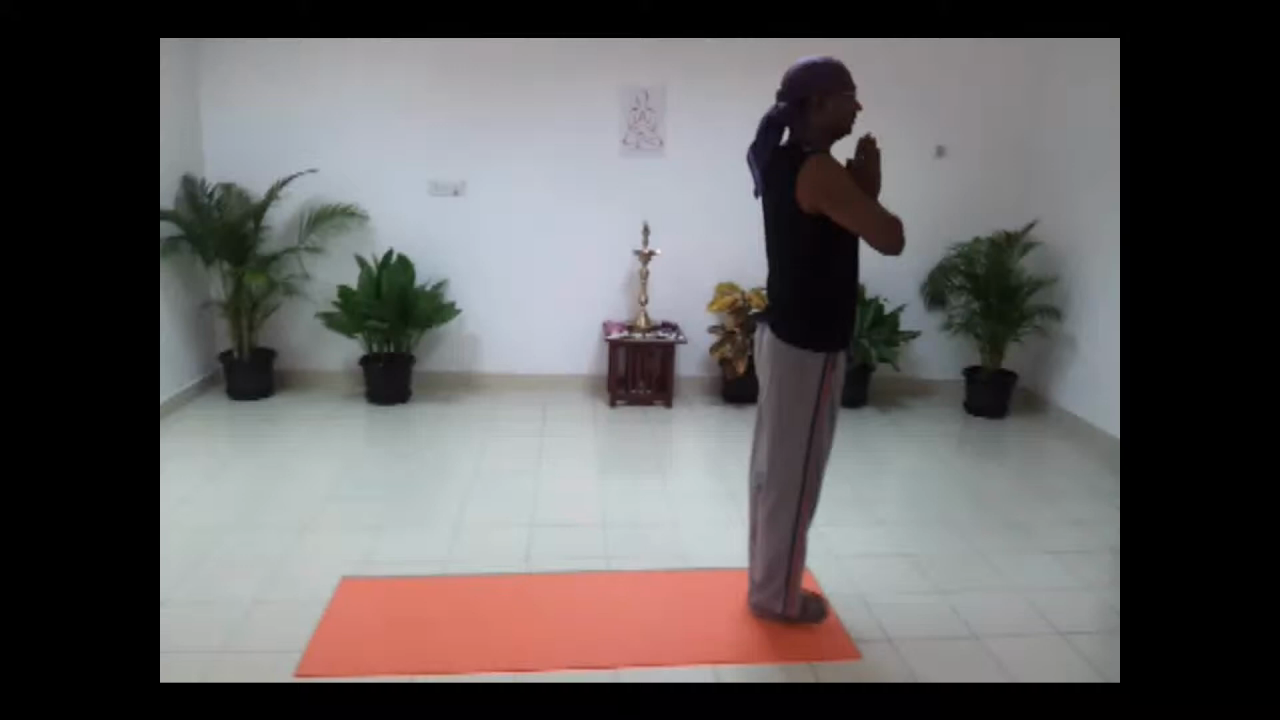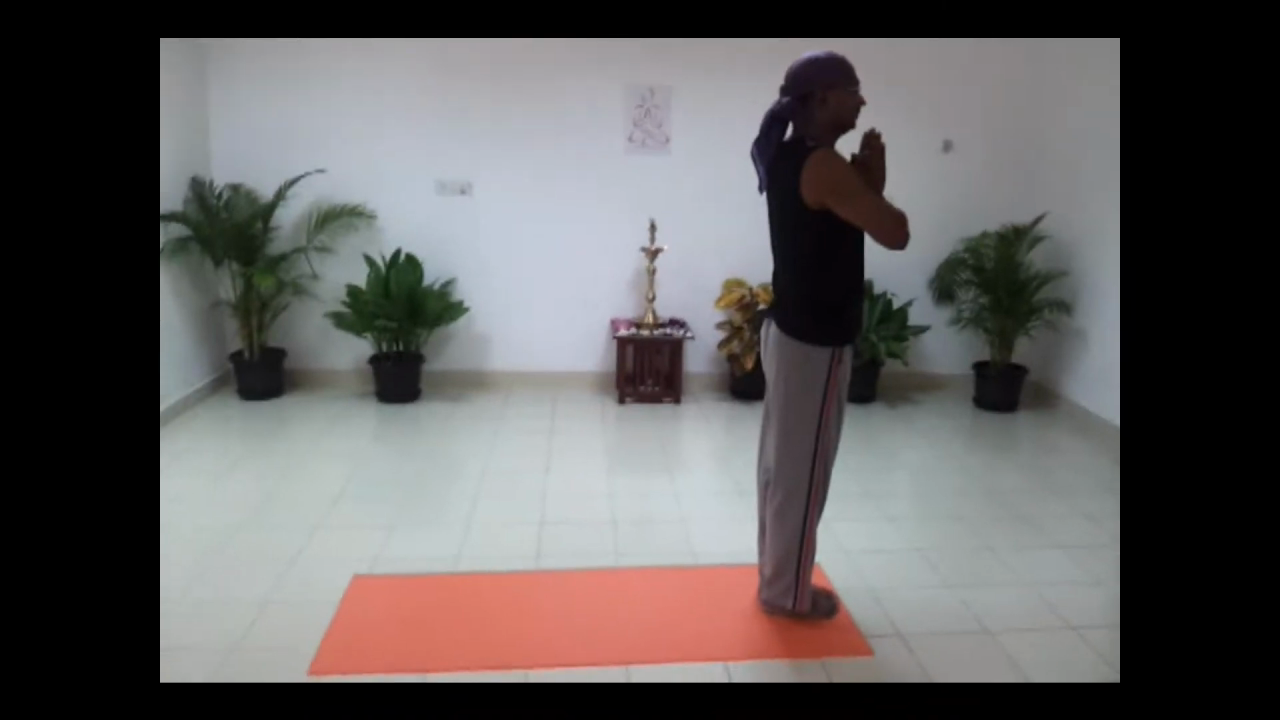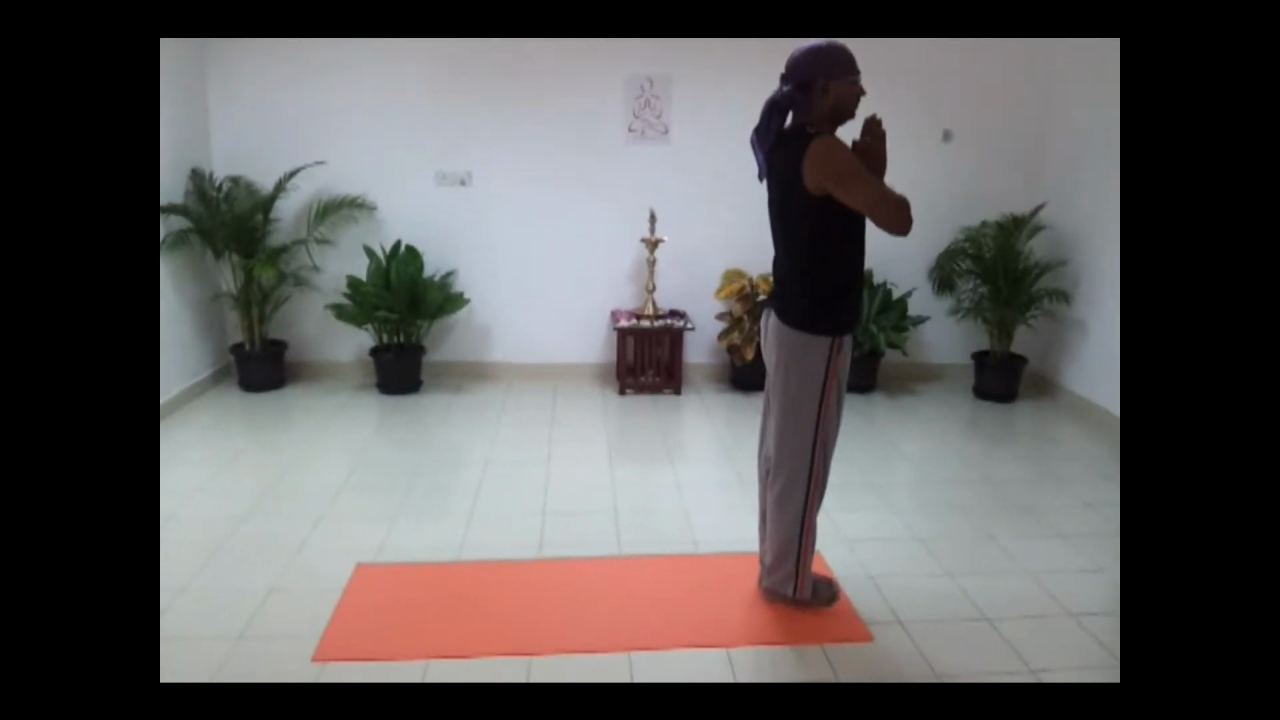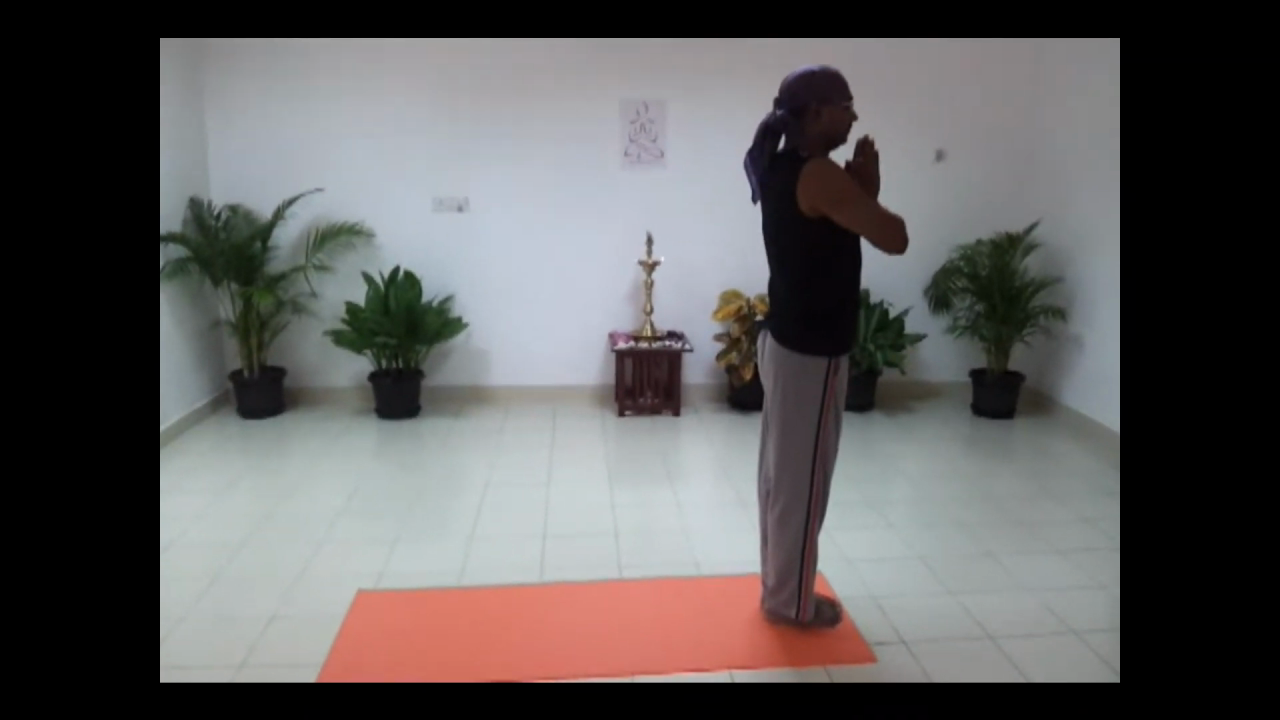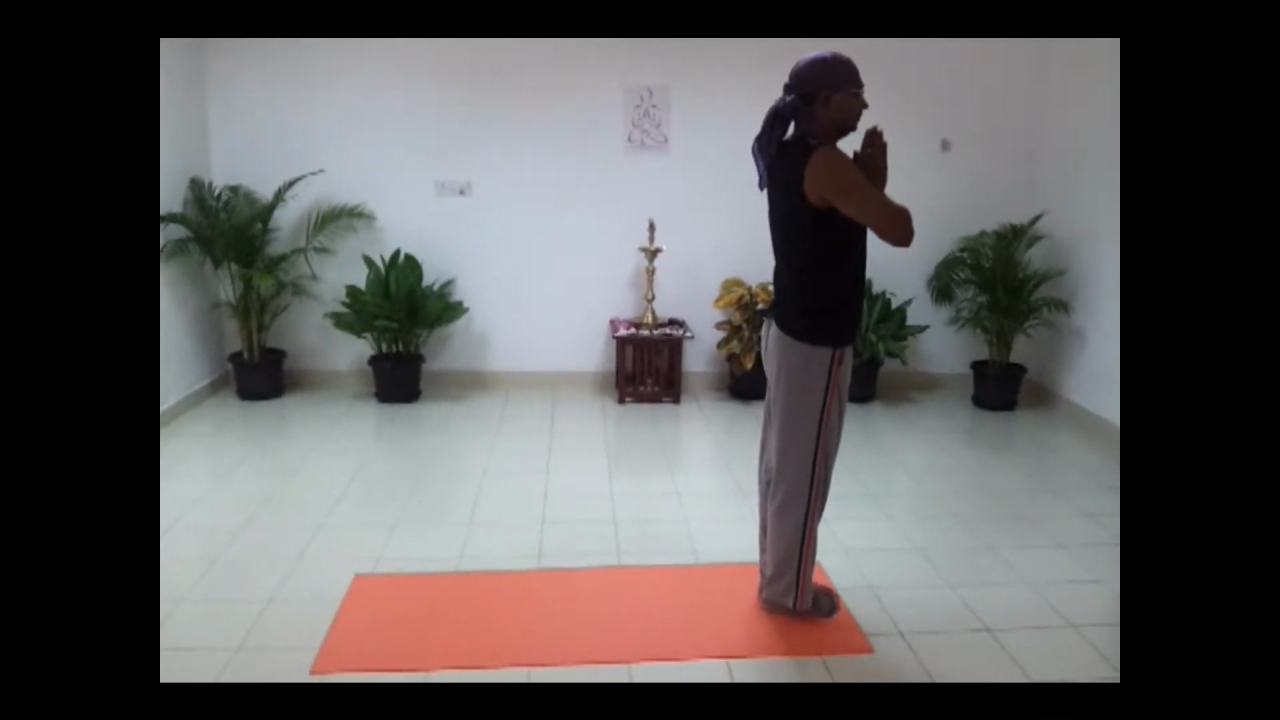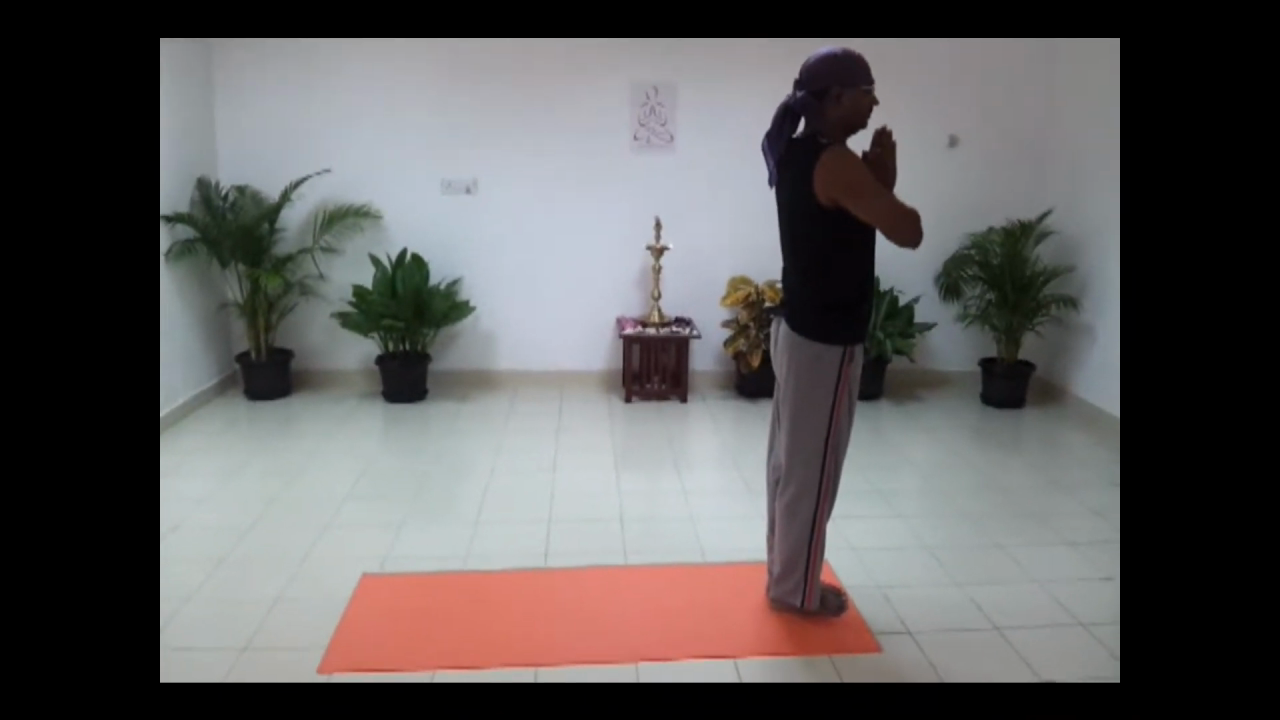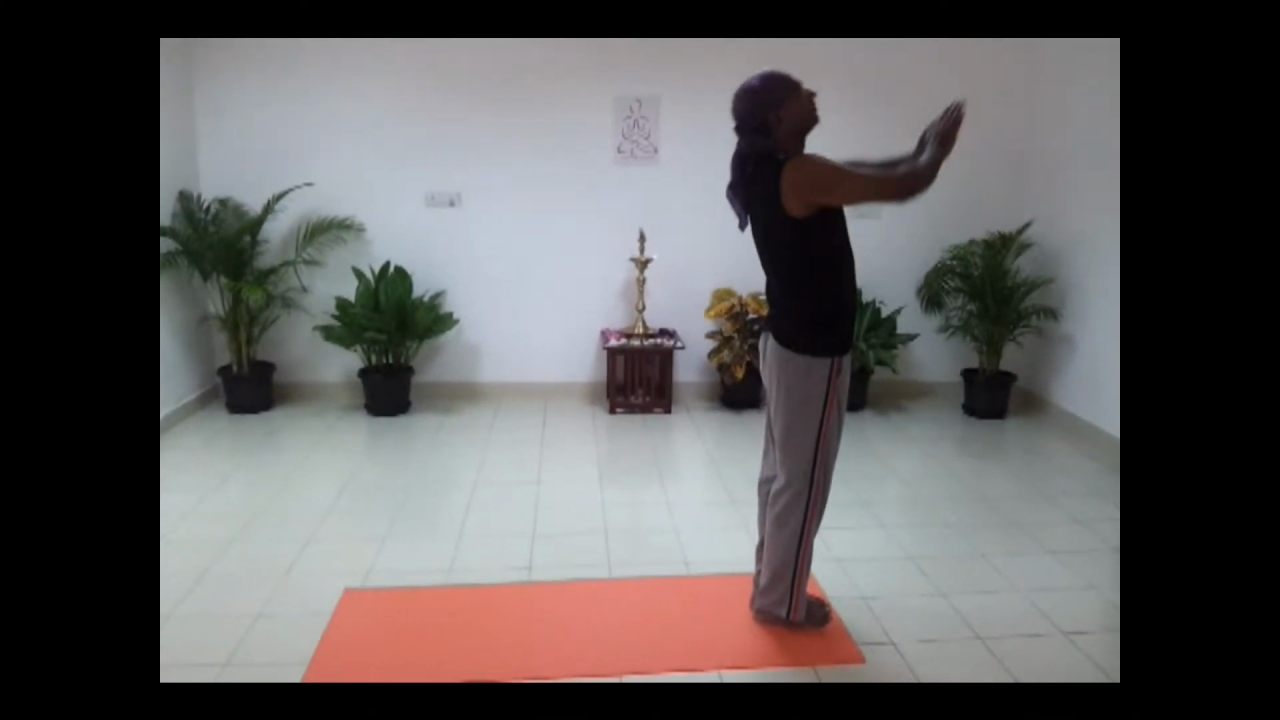
dt=0.7s
person 1, frame 1
left shoulder: (785, 161)
right shoulder: (819, 172)
left elbow: (834, 227)
right elbow: (890, 238)
left wrist: (860, 188)
right wrist: (868, 189)
left hip: (784, 334)
right hip: (809, 346)
left knee: (775, 467)
right knee: (793, 474)
left ankle: (768, 579)
right ankle: (777, 596)
person 1, frame 2
left shoulder: (789, 157)
right shoulder: (823, 166)
left elbow: (839, 223)
right elbow: (896, 233)
left wrist: (865, 184)
right wrist: (874, 182)
left hip: (789, 330)
right hip: (815, 342)
left knee: (783, 463)
right knee: (802, 470)
left ankle: (778, 576)
right ankle: (787, 591)
person 1, frame 3
left shoulder: (789, 145)
right shoulder: (825, 153)
left elbow: (840, 209)
right elbow: (898, 219)
left wrist: (865, 169)
right wrist: (875, 170)
left hip: (788, 319)
right hip: (815, 331)
left knee: (782, 452)
right knee: (801, 458)
left ankle: (778, 564)
right ankle: (788, 580)
person 1, frame 4
left shoulder: (783, 170)
right shoulder: (819, 175)
left elbow: (836, 230)
right elbow: (894, 238)
left wrist: (858, 191)
right wrist: (868, 190)
left hip: (785, 341)
right hip: (812, 352)
left knee: (783, 474)
right knee: (802, 480)
left ankle: (781, 585)
right ankle: (791, 601)
person 1, frame 5
left shoulder: (790, 157)
right shoulder: (826, 164)
left elbow: (843, 218)
right elbow: (900, 230)
left wrist: (867, 181)
right wrist: (876, 182)
left hip: (789, 330)
right hip: (816, 341)
left knee: (783, 463)
right knee: (802, 469)
left ankle: (778, 575)
right ankle: (788, 591)
person 1, frame 6
left shoulder: (799, 154)
right shoulder: (836, 163)
right elbow: (908, 232)
left wrist: (874, 182)
right wrist: (884, 182)
left hip: (798, 330)
right hip: (825, 342)
left knee: (791, 463)
right knee: (811, 470)
left ankle: (786, 574)
right ankle: (796, 590)
person 1, frame 7
left shoulder: (770, 171)
right shoulder: (800, 173)
left elbow: (875, 175)
right elbow: (903, 185)
left wrist: (917, 154)
right wrist: (936, 146)
left hip: (787, 344)
right hip: (813, 353)
left knee: (783, 474)
right knee: (802, 482)
left ankle: (774, 586)
right ankle: (780, 602)
